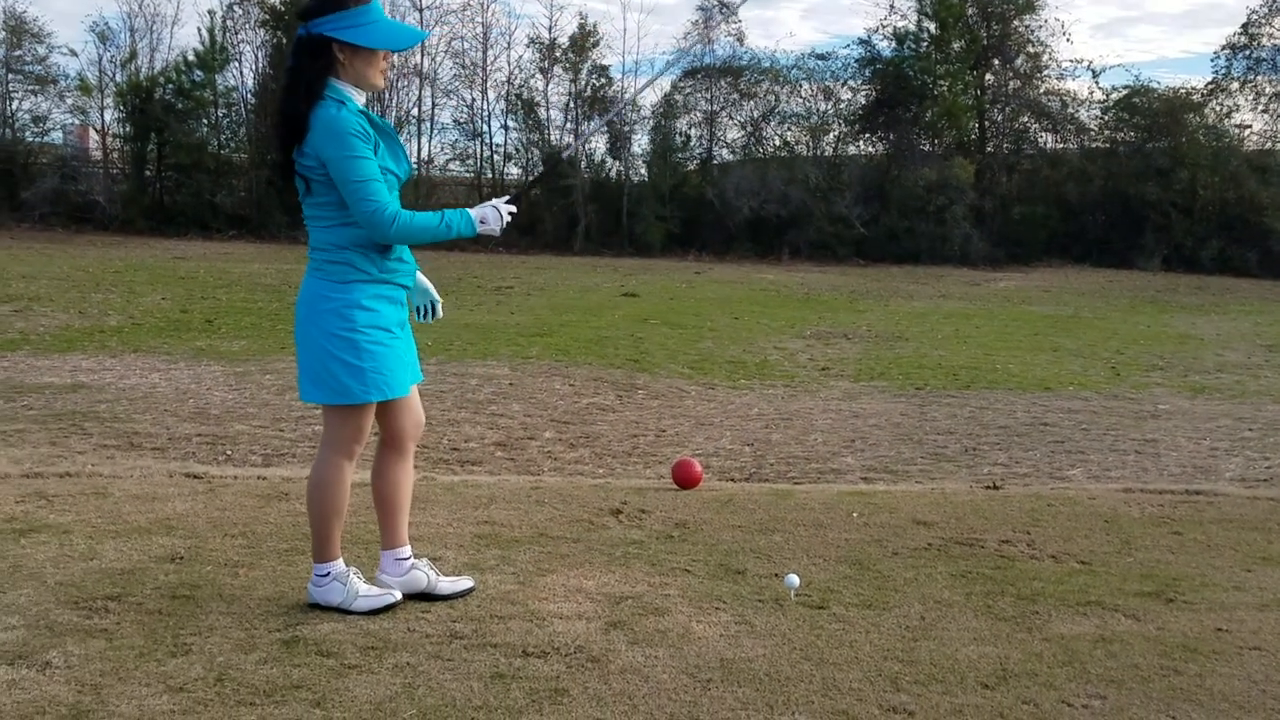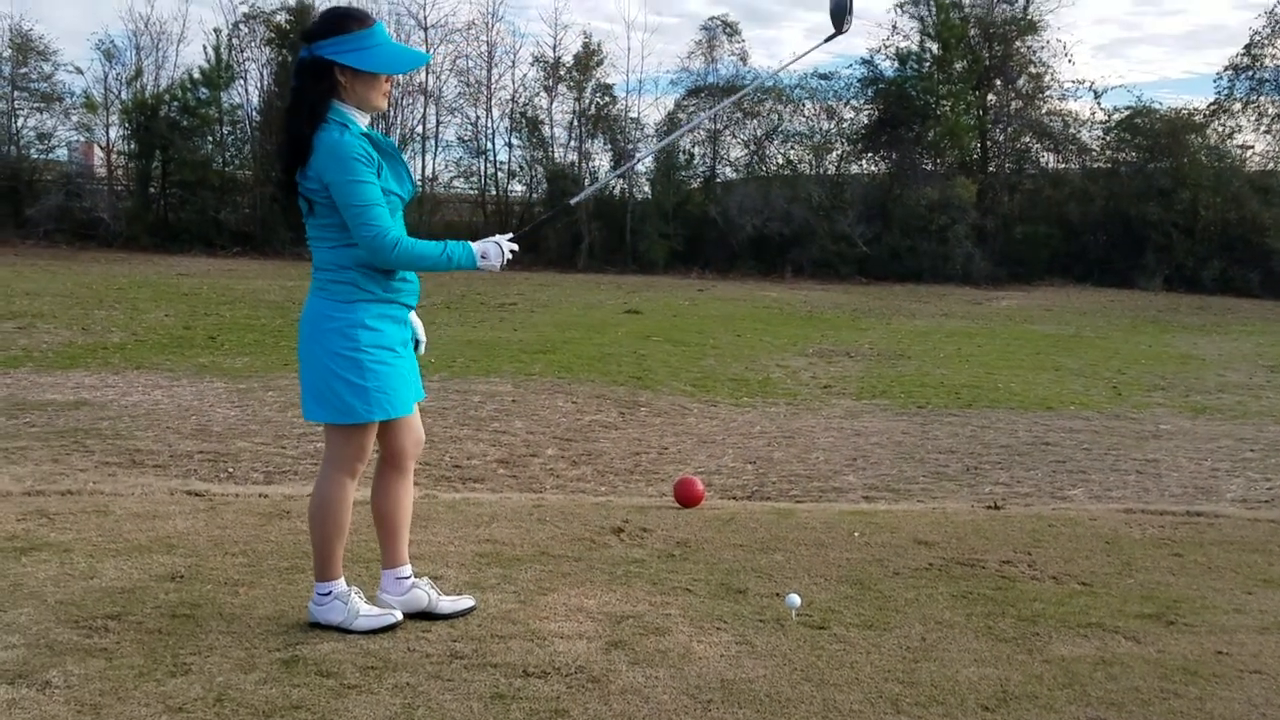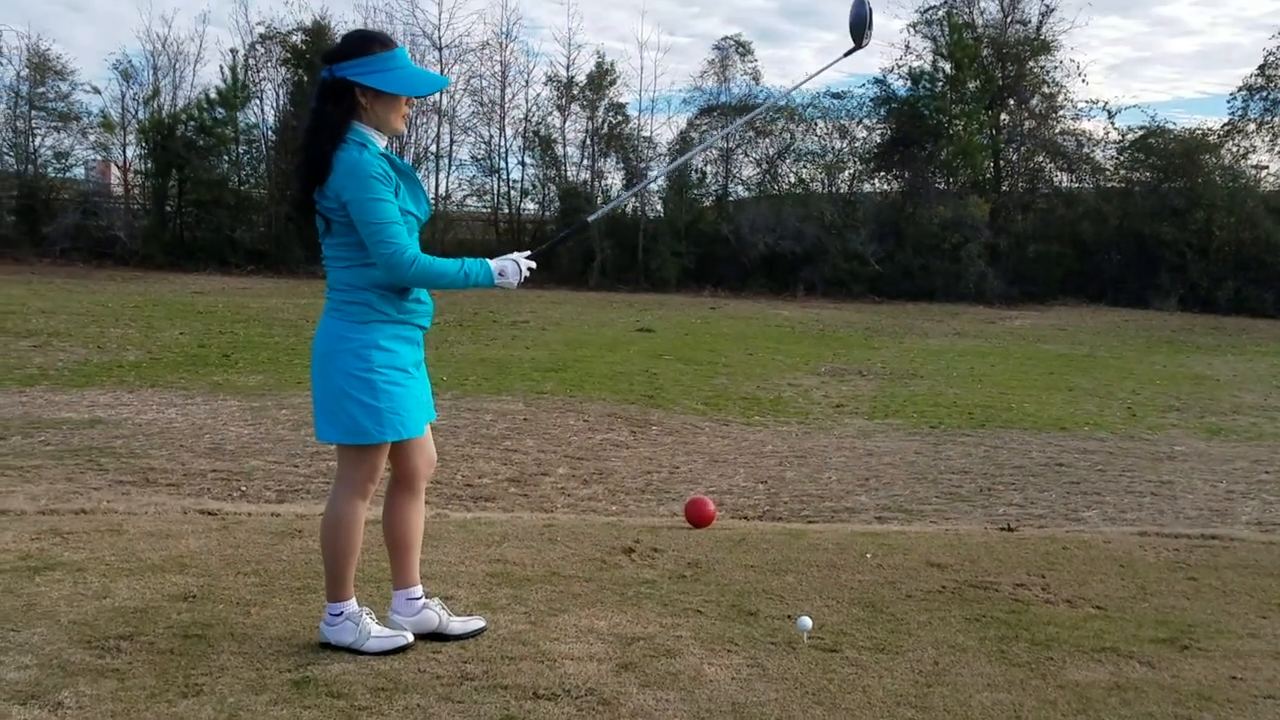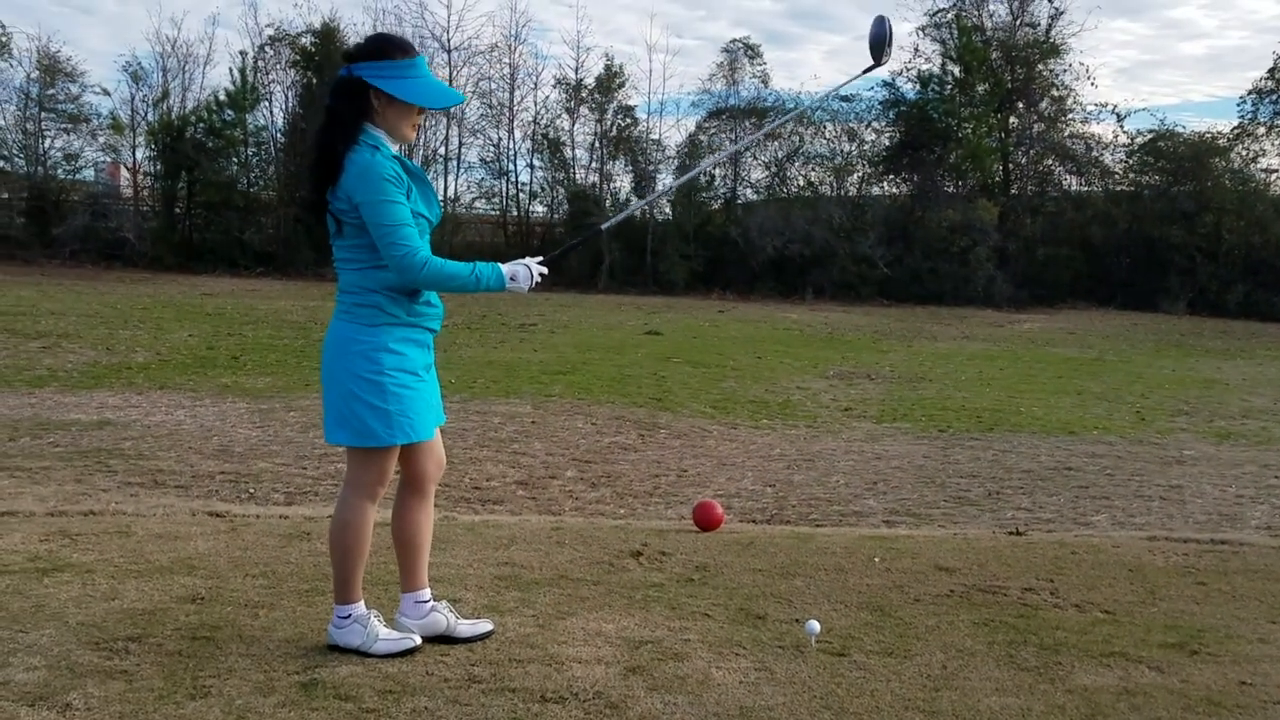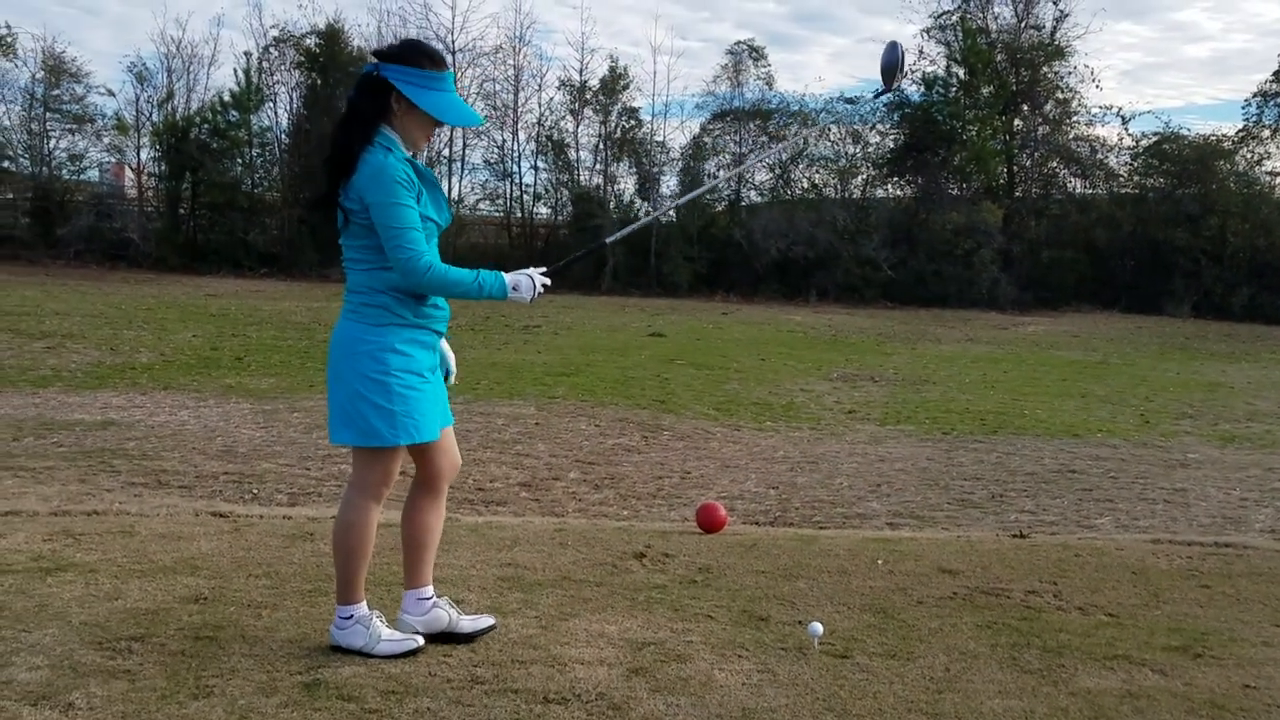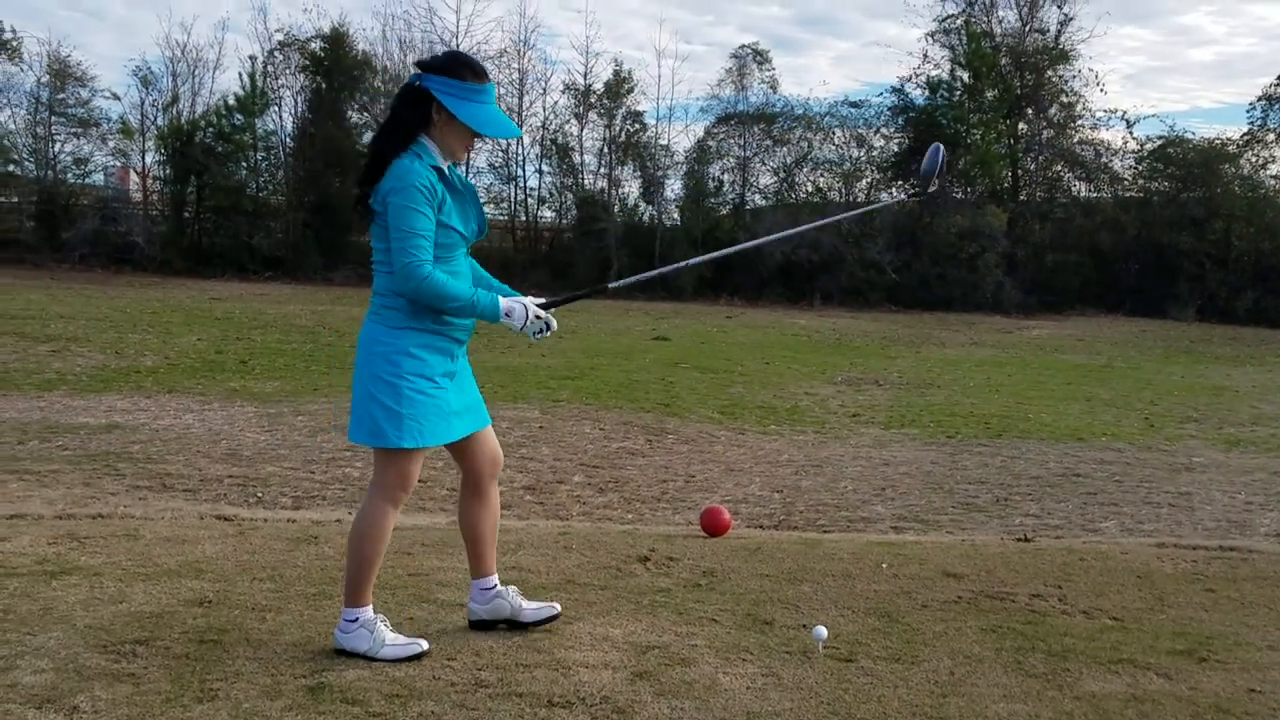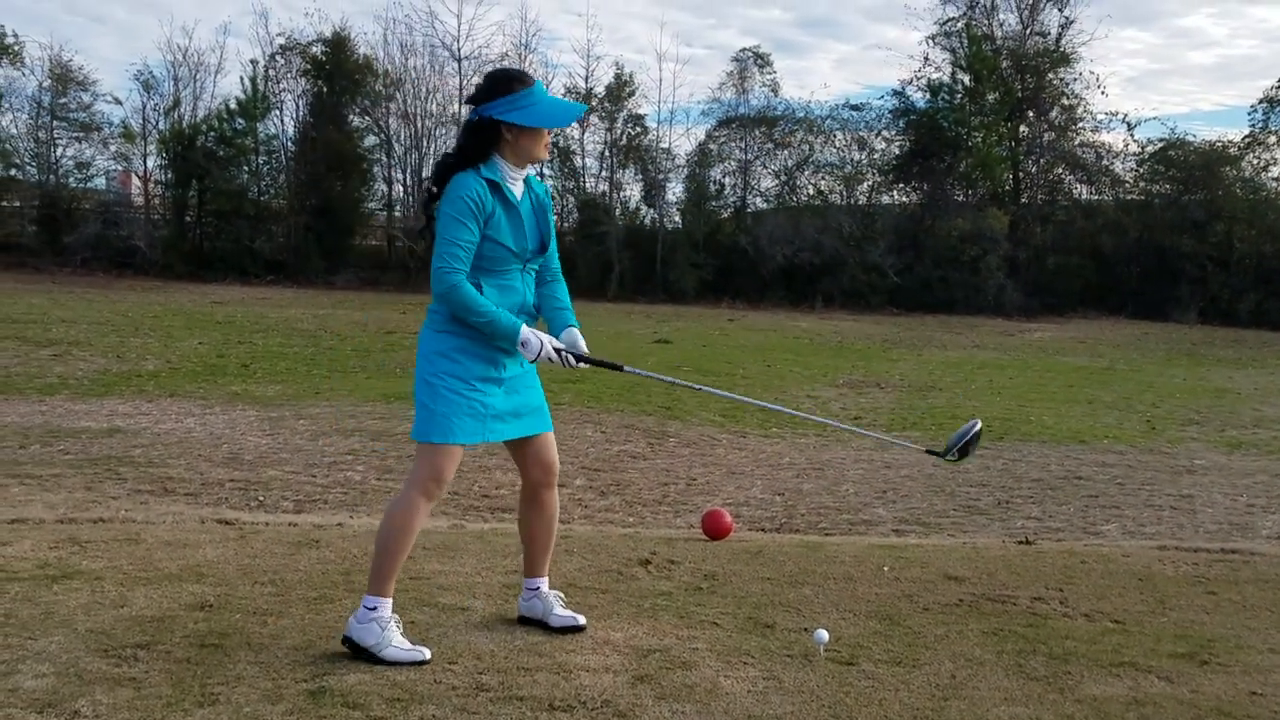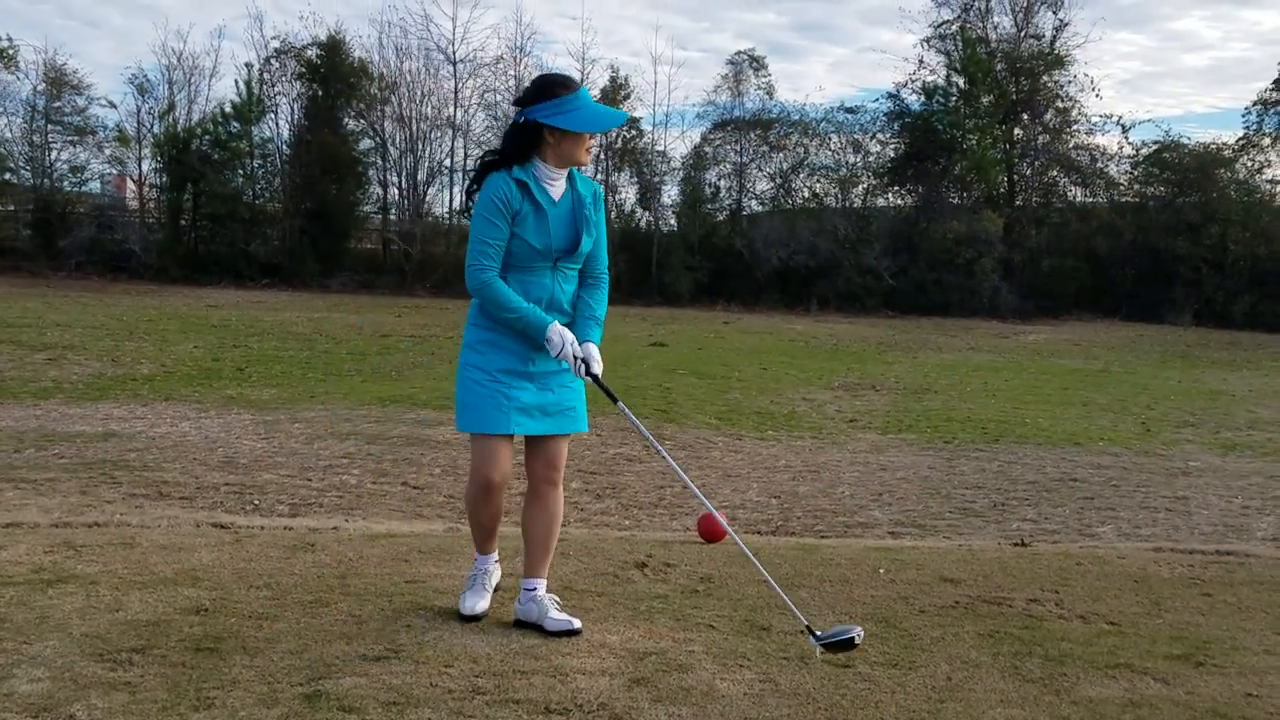
dt=0.3s
person 1, frame 1
left shoulder: (348, 116)
right shoulder: (336, 122)
right elbow: (381, 220)
left wrist: (410, 275)
right wrist: (470, 220)
left hip: (377, 298)
right hip: (351, 302)
left knee: (404, 429)
right knee: (345, 441)
left ankle: (398, 564)
right ankle: (328, 576)
person 1, frame 2
left shoulder: (354, 137)
right shoulder: (339, 144)
right elbow: (381, 244)
left wrist: (403, 307)
right wrist: (472, 254)
left hip: (378, 320)
right hip: (354, 322)
left knee: (404, 449)
right knee: (347, 462)
left ankle: (399, 585)
right ankle: (329, 597)
person 1, frame 3
left shoulder: (370, 158)
right shoulder: (358, 164)
right elbow: (399, 262)
left wrist: (424, 318)
right wrist: (489, 271)
left hip: (392, 339)
right hip: (368, 342)
left knee: (416, 469)
right knee: (359, 480)
left ankle: (410, 605)
right ankle: (341, 617)
person 1, frame 4
left shoulder: (379, 161)
right shoulder: (370, 166)
right elbow: (410, 264)
right wrist: (500, 276)
left hip: (403, 343)
right hip: (378, 345)
left knee: (425, 473)
right knee: (368, 483)
left ankle: (418, 608)
right ankle: (348, 619)
person 1, frame 5
left shoulder: (394, 165)
right shoulder: (384, 169)
right elbow: (414, 268)
left wrist: (437, 335)
right wrist: (502, 285)
left hip: (410, 346)
right hip: (384, 347)
left knee: (439, 469)
right knee: (373, 483)
left ankle: (419, 606)
right ankle: (350, 619)
person 1, frame 6
left shoulder: (440, 175)
right shoulder: (411, 175)
right elbow: (415, 275)
left wrist: (512, 301)
right wrist: (498, 308)
left hip: (442, 352)
right hip: (405, 352)
left knee: (486, 465)
right knee: (394, 486)
left ankle: (488, 595)
right ankle: (355, 622)
person 1, frame 7
left shoulder: (537, 193)
right shoulder: (469, 189)
left elbow: (549, 274)
right elbow: (449, 284)
left wrist: (565, 327)
right wrist: (518, 331)
left hip: (514, 361)
right hip: (458, 356)
left knee: (543, 472)
right knee: (430, 481)
left ankle: (535, 593)
right ankle: (373, 616)
person 1, frame 8
left shoulder: (587, 195)
right shoulder: (501, 188)
left elbow: (595, 277)
right elbow: (481, 278)
left wrist: (589, 337)
right wrist: (545, 326)
left hip: (556, 356)
right hip: (497, 351)
left knee: (548, 474)
right knee: (491, 474)
left ankle: (533, 595)
right ankle: (485, 563)
